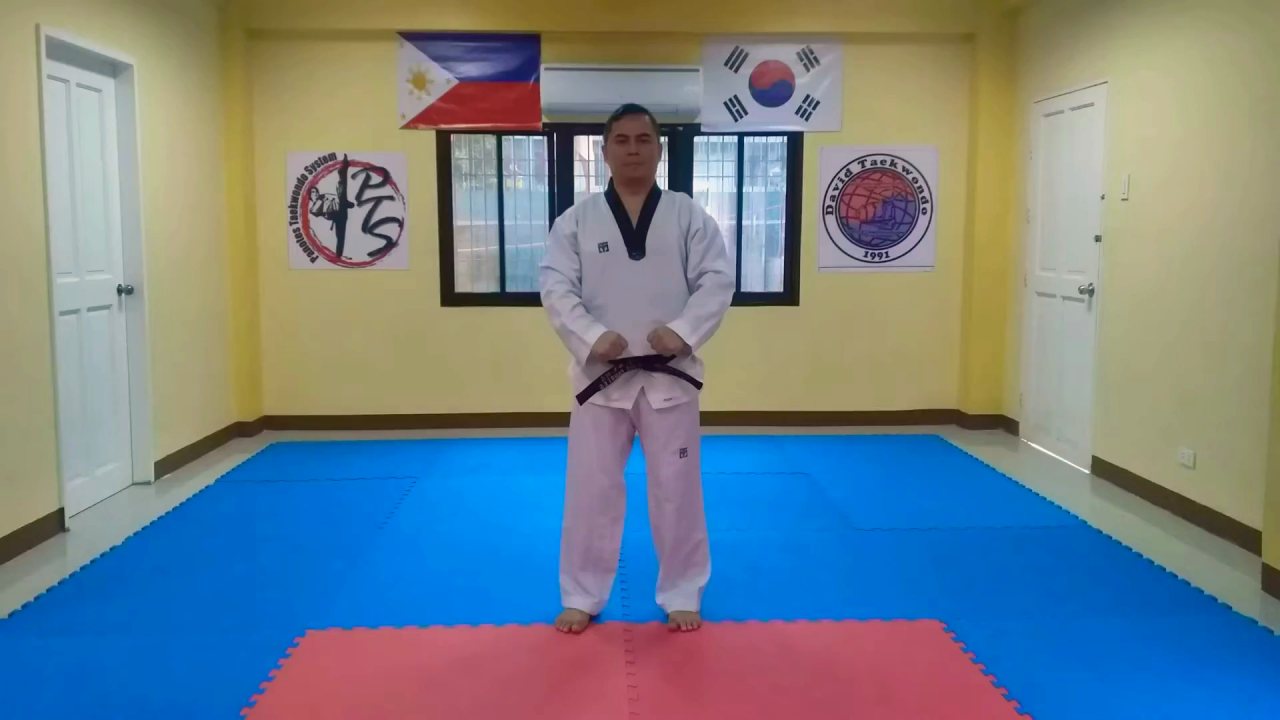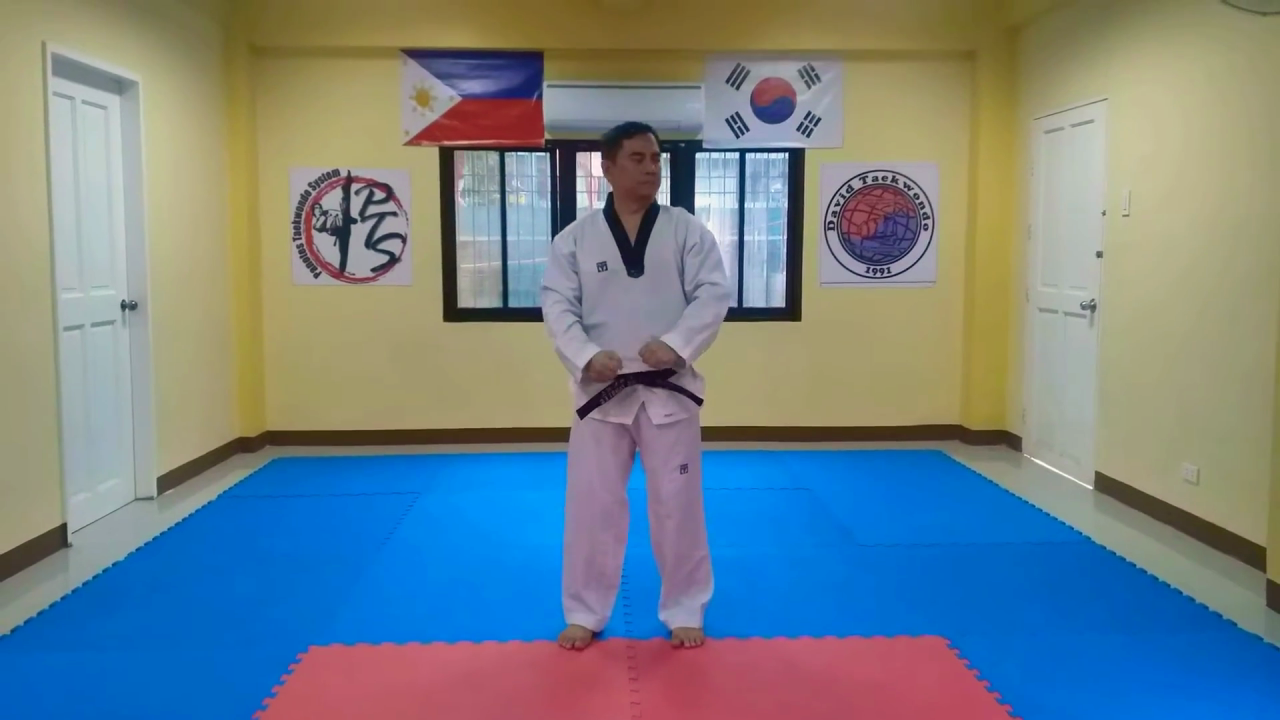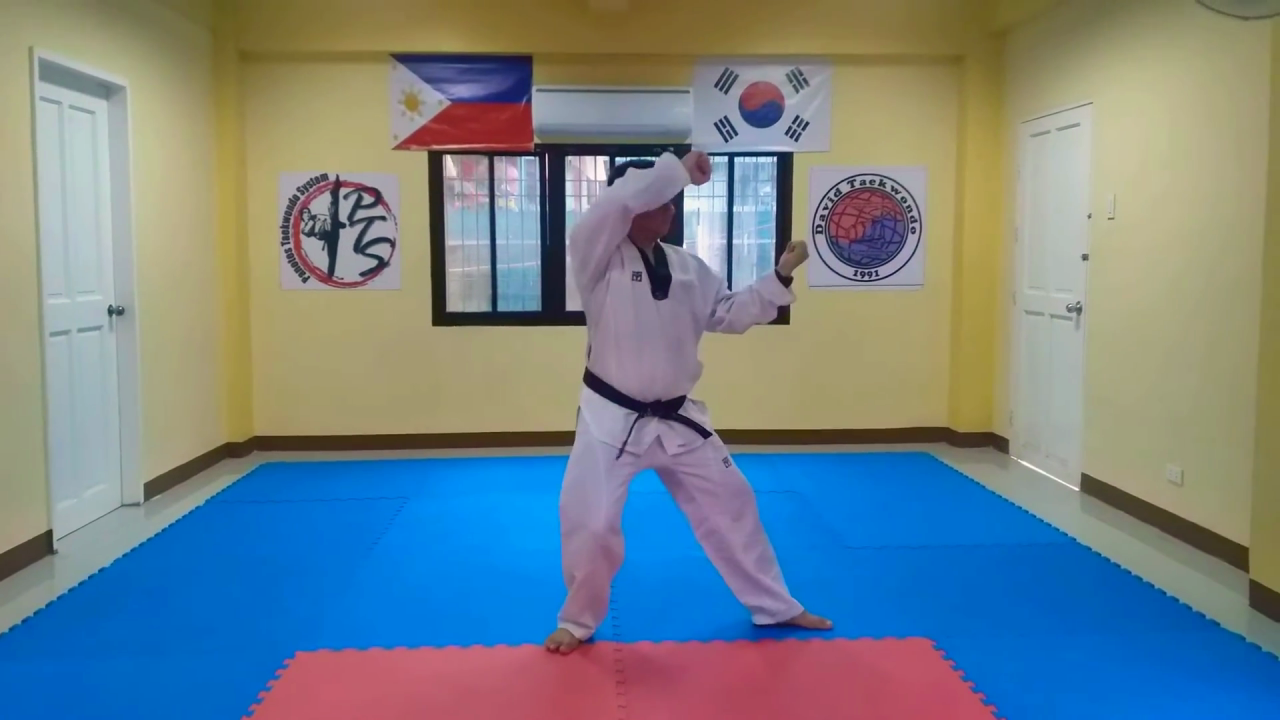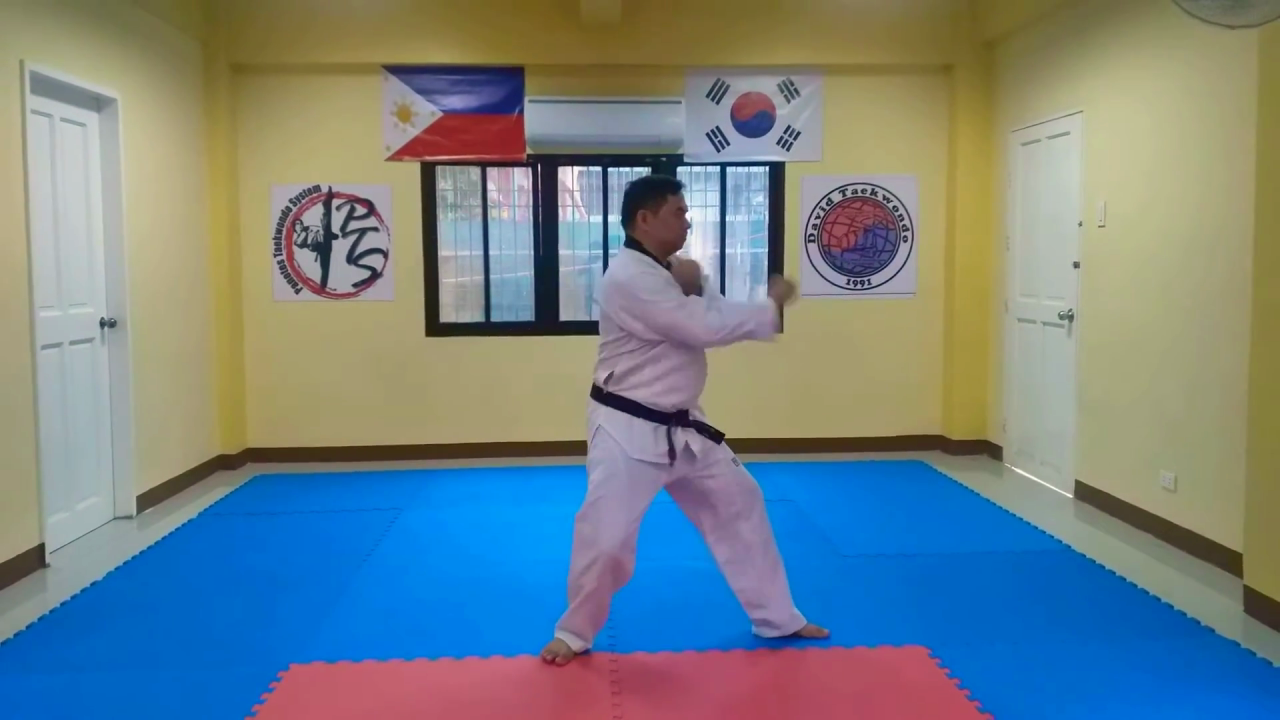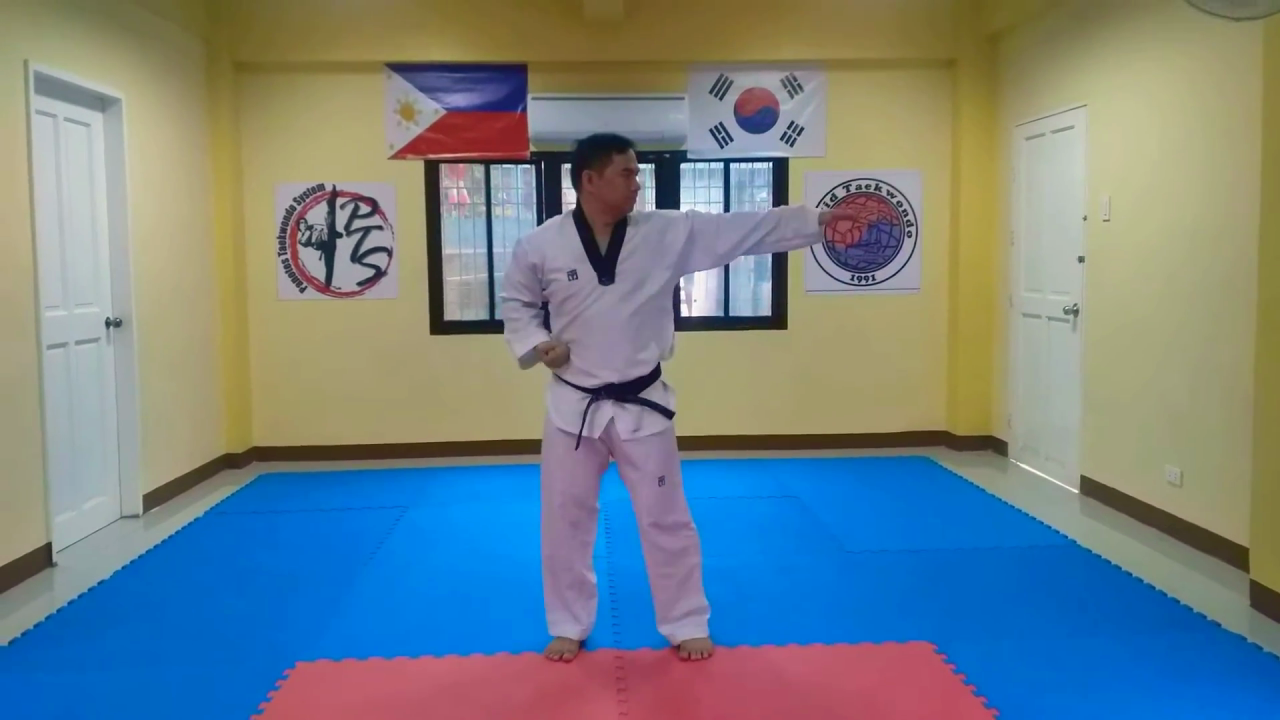
dt=1s
person 1, frame 1
left shoulder: (688, 215)
right shoulder: (577, 219)
left elbow: (718, 281)
right elbow: (555, 286)
left wrist: (684, 331)
right wrist: (591, 337)
left hip: (670, 373)
right hip: (602, 374)
left knee: (677, 488)
right knee: (591, 488)
left ankle: (681, 595)
right ankle: (581, 597)
person 1, frame 2
left shoulder: (687, 230)
right shoulder: (576, 237)
left elbow: (713, 296)
right elbow: (557, 305)
left wrist: (676, 345)
right wrist: (585, 356)
left hip: (669, 390)
right hip: (602, 390)
left knee: (677, 505)
right knee: (592, 504)
left ankle: (684, 612)
right ankle: (585, 614)
person 1, frame 3
left shoulder: (687, 266)
right shoulder: (597, 253)
left elbow: (730, 314)
right elbow: (620, 199)
left wrist: (780, 276)
right wrist: (680, 170)
left hip: (678, 418)
right hip: (612, 417)
left knee: (731, 506)
right knee: (592, 523)
left ankle: (776, 606)
right ankle: (577, 620)
person 1, frame 4
left shoulder: (669, 269)
right shoulder: (629, 278)
left elbow: (718, 321)
right elbow: (708, 329)
left wrist: (695, 290)
right wrist: (771, 304)
left hip: (681, 426)
right hip: (628, 430)
left knee: (740, 507)
right knee: (608, 538)
left ankle: (778, 618)
right ankle: (574, 632)
person 1, frame 5
left shoulder: (667, 232)
right shoulder: (540, 244)
left elbow: (743, 228)
right elbow: (515, 302)
left wrist: (814, 220)
right wrist: (533, 344)
left hip: (641, 404)
right hip: (573, 404)
left knee: (666, 518)
right knee: (566, 517)
left ankle: (686, 624)
right ankle: (568, 627)
